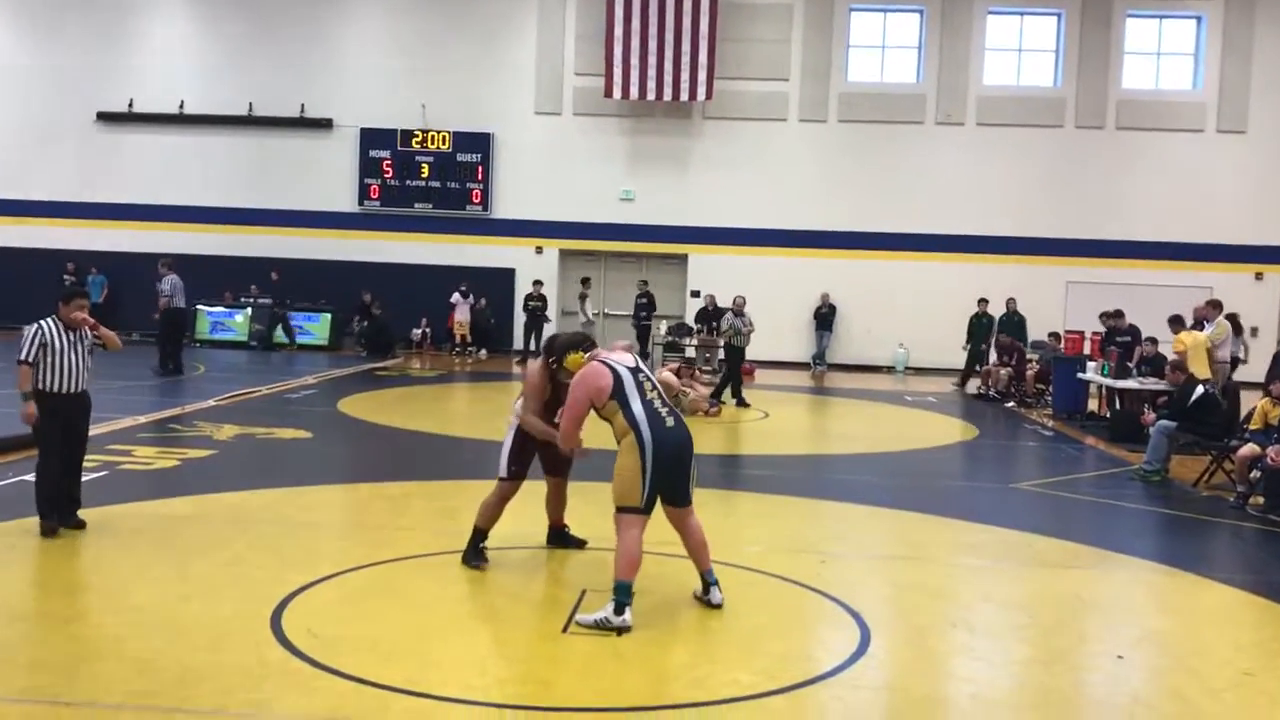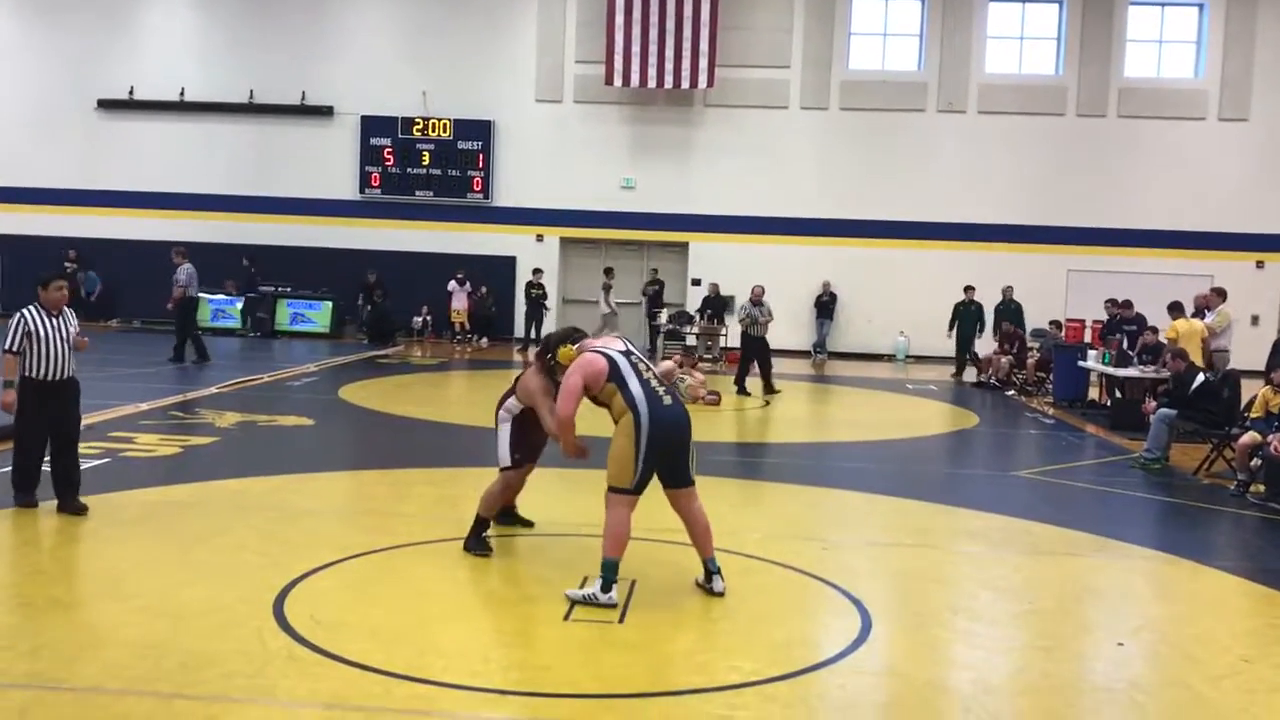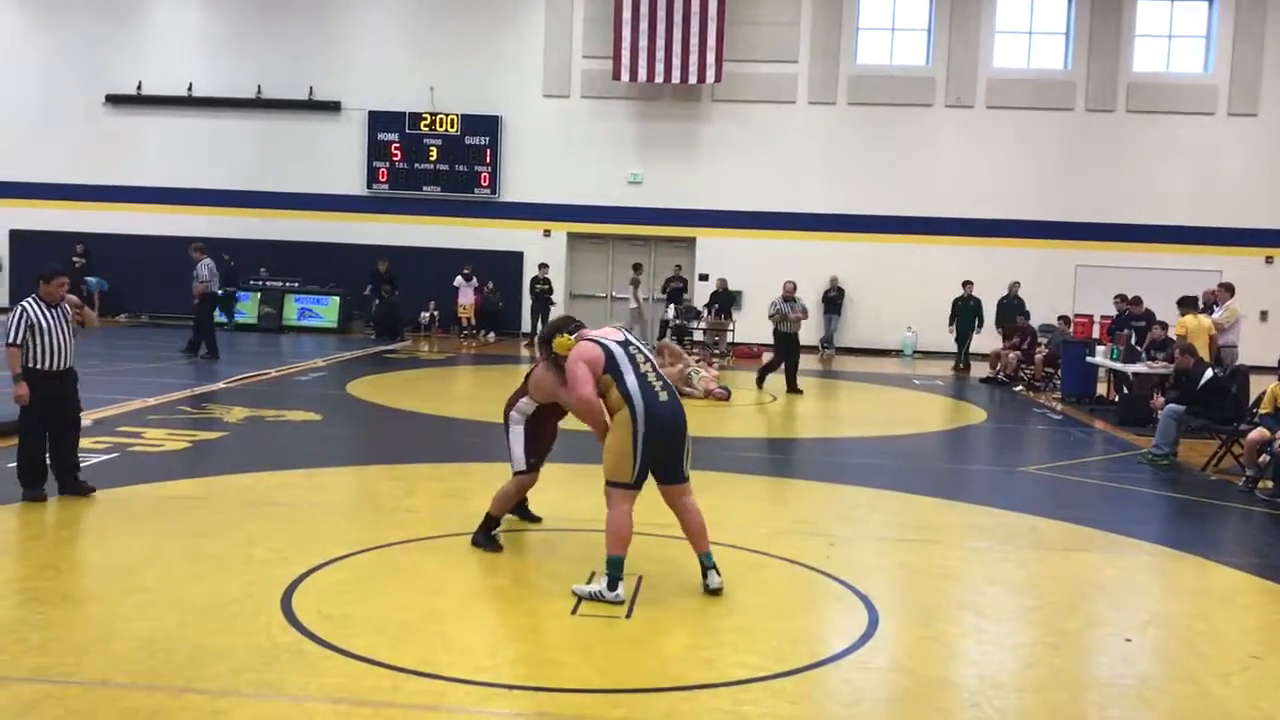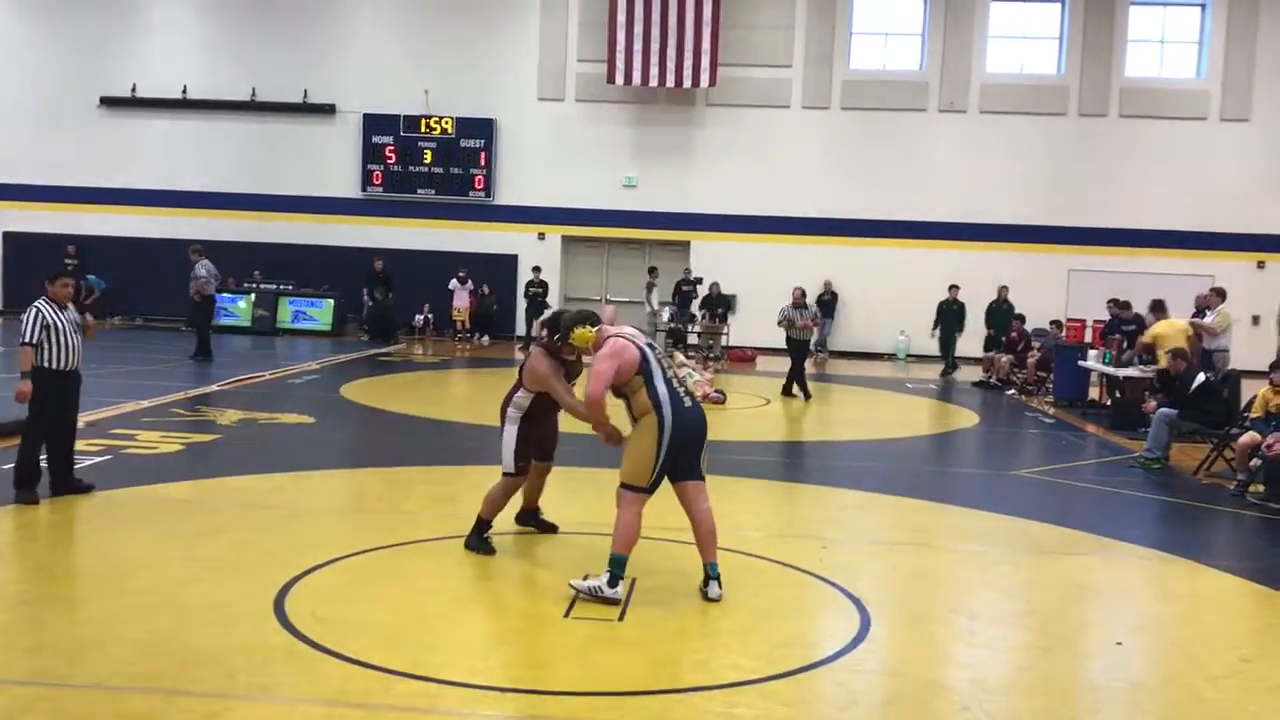
dt=0.4s
person 1, frame 1
left shoulder: (586, 376)
right shoulder: (628, 356)
left elbow: (567, 432)
left wrist: (569, 444)
left hip: (644, 443)
right hip: (680, 435)
left knee: (629, 525)
right knee: (684, 515)
left ankle: (619, 609)
right ankle: (711, 588)
person 1, frame 2
left shoulder: (580, 366)
right shoulder: (616, 342)
left elbow: (563, 414)
left wrist: (569, 444)
left hip: (642, 422)
right hip: (677, 416)
left knee: (618, 504)
right knee: (687, 500)
left ankle: (606, 587)
right ankle: (713, 575)
person 1, frame 3
left shoulder: (578, 355)
right shoulder: (617, 332)
left elbow: (585, 399)
left wrist: (599, 426)
left hip: (638, 417)
right hip: (673, 411)
left knee: (619, 499)
right knee: (681, 496)
left ankle: (612, 584)
right ankle: (710, 572)
person 1, frame 4
left shoulder: (610, 350)
right shoulder: (627, 334)
left elbow: (593, 395)
left wrist: (601, 424)
left hip: (660, 423)
right hip: (693, 417)
left knee: (629, 501)
right knee: (697, 501)
left ankle: (612, 582)
right ankle: (712, 580)
person 2, frame 1
left shoulder: (86, 331)
right shoulder: (40, 329)
left elbow: (116, 345)
right elbow: (25, 365)
left wrist: (94, 325)
right wrist: (28, 400)
left hip: (78, 401)
right hip: (48, 403)
left knee: (73, 459)
right knee: (49, 460)
left ankle: (67, 511)
right ankle: (48, 515)
person 2, frame 2
left shoulder: (69, 314)
right shoulder: (25, 318)
left wrist: (82, 344)
left hip: (66, 388)
right hip: (34, 389)
left knee: (67, 443)
right knee: (30, 443)
left ankle: (68, 497)
right ankle: (24, 491)
person 2, frame 3
left shoulder: (67, 306)
right shoulder: (24, 310)
left elbow: (93, 324)
right elbow: (13, 348)
left wrist: (80, 306)
right wrist: (19, 381)
left hip: (65, 377)
right hip: (37, 380)
left knee: (68, 430)
right knee: (33, 435)
left ankle: (69, 480)
right ankle: (32, 485)
person 2, frame 4
left shoulder: (69, 309)
right shoulder: (38, 311)
left elbow: (84, 333)
right elbow: (27, 346)
left wrist: (88, 325)
right wrist: (25, 379)
left hip: (69, 377)
right hip: (46, 379)
left knee: (65, 431)
right knee: (36, 432)
left ankle: (63, 481)
right ankle: (25, 486)
person 3, frame 1
right shoulder: (539, 373)
right elbow: (528, 418)
right wrist: (559, 438)
left hip: (559, 429)
right hip: (527, 427)
left knee: (558, 482)
right knee: (506, 488)
left ankle: (557, 532)
right ankle: (474, 546)
person 3, frame 2
left shoulder: (565, 366)
right shoulder: (539, 381)
right elbow: (550, 424)
left hip: (535, 416)
right hip: (514, 418)
left knee: (526, 467)
right knee: (510, 476)
left ankle: (505, 510)
right ankle: (476, 534)
person 3, frame 3
right shoulder: (549, 375)
left hip: (546, 417)
right hip: (524, 420)
left knee: (533, 467)
right knee: (525, 477)
left ankle: (517, 504)
right ankle: (484, 531)
person 3, frame 4
left shoulder: (567, 349)
right shoulder: (544, 364)
right elbow: (568, 402)
right wrist: (601, 425)
left hip: (545, 414)
right hip: (521, 417)
left knee: (542, 467)
right knee: (514, 479)
left ankle: (528, 513)
right ankle: (477, 534)
